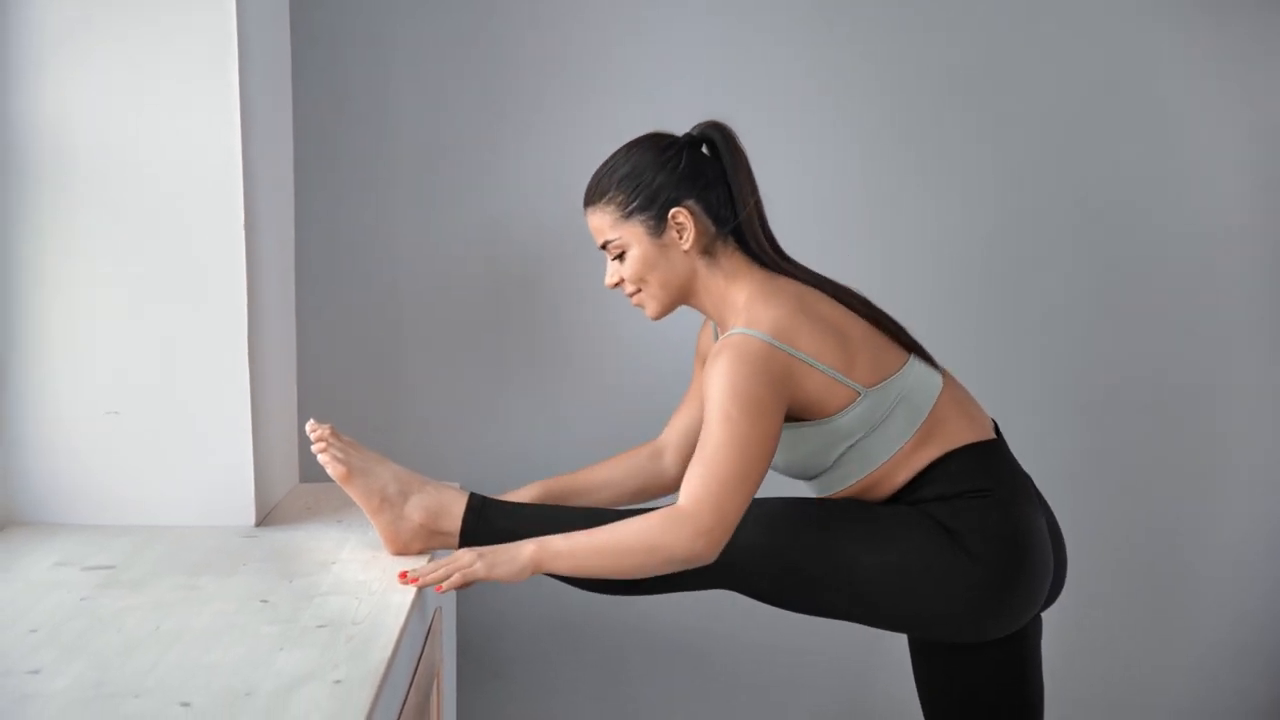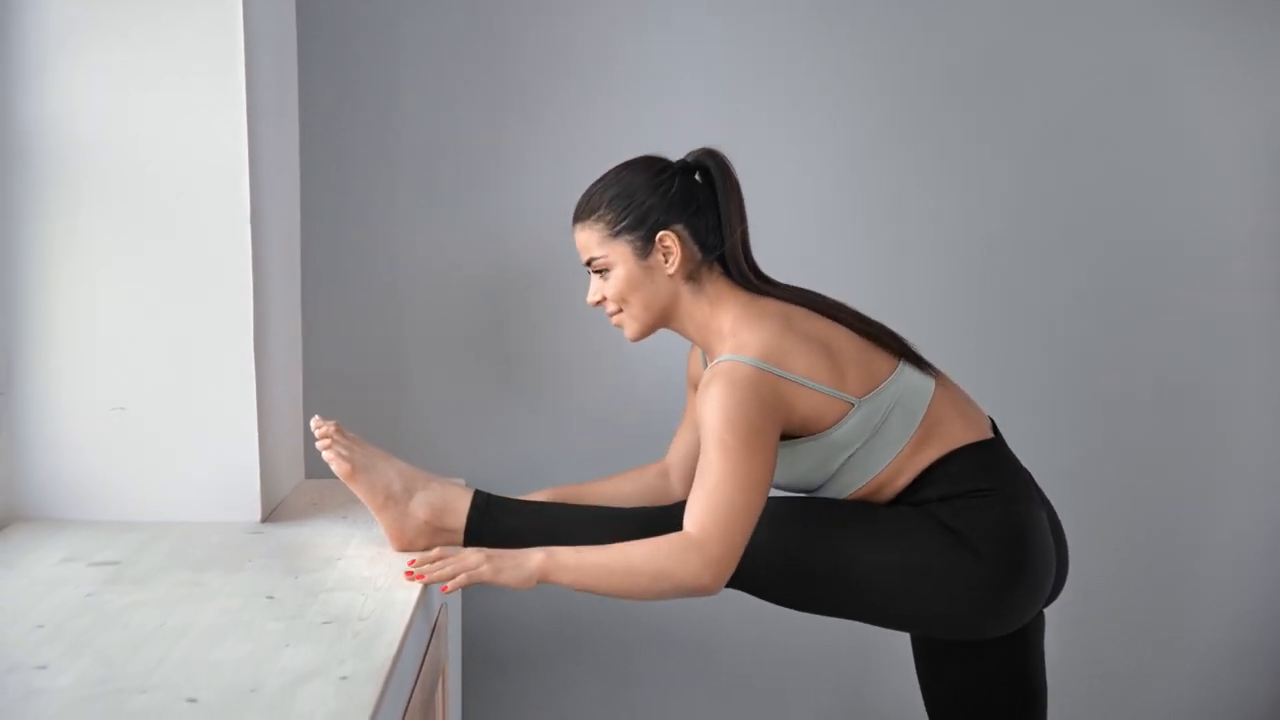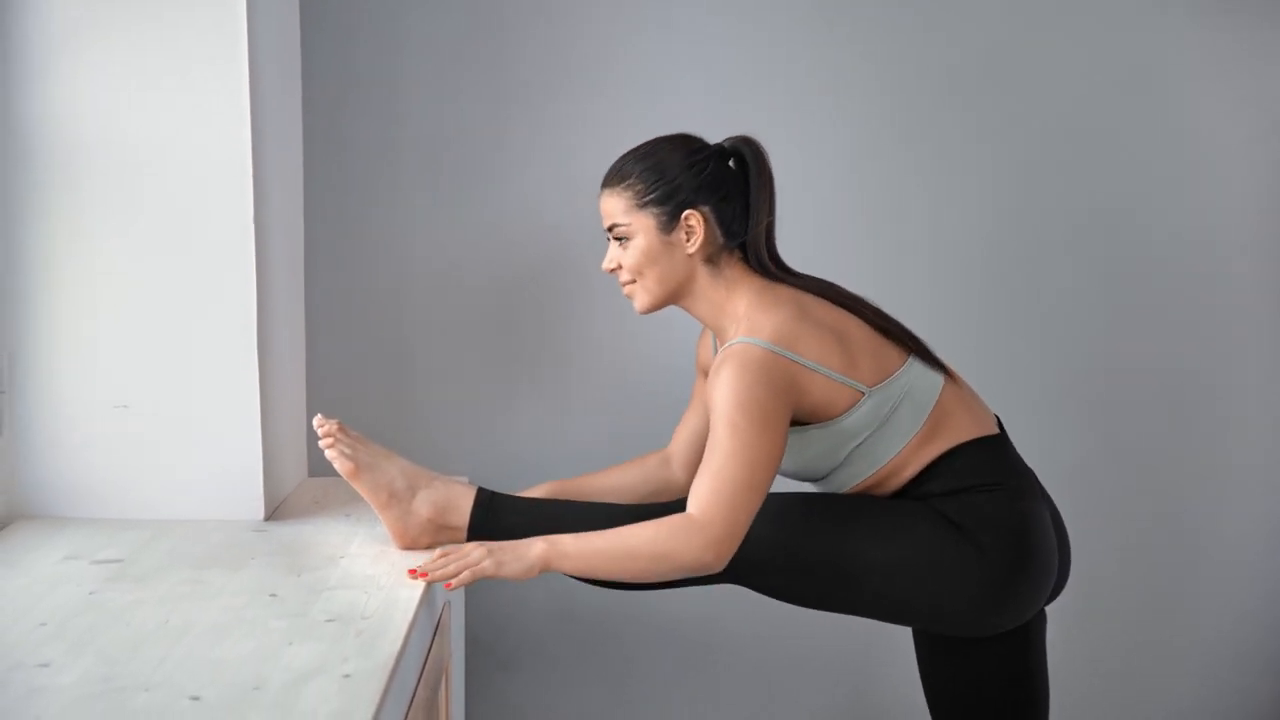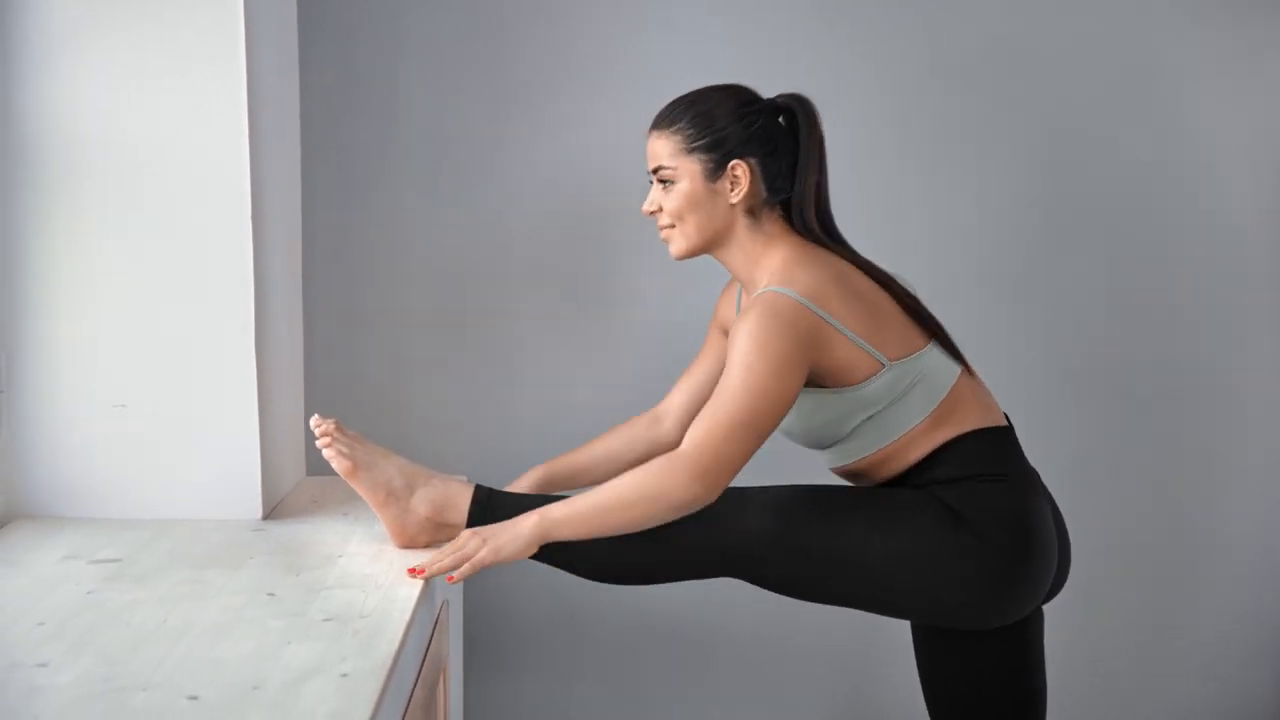
dt=0.3s
person 1, frame 1
left shoulder: (754, 345)
right shoulder: (741, 318)
left elbow: (697, 533)
right elbow: (666, 461)
left wrist: (526, 553)
right wrist: (528, 501)
left hip: (972, 546)
right hip: (985, 543)
left knee: (722, 548)
person 1, frame 2
left shoulder: (744, 368)
right shoulder: (724, 336)
left elbow: (703, 561)
right elbow: (675, 480)
left wrist: (533, 560)
right wrist: (536, 506)
left hip: (976, 546)
right hip: (988, 543)
left knee: (720, 538)
person 1, frame 3
left shoulder: (755, 351)
right shoulder: (732, 326)
left elbow: (704, 540)
right elbow: (677, 469)
left wrist: (535, 549)
right wrist: (540, 499)
left hip: (979, 542)
right hip: (993, 541)
left knee: (728, 530)
person 1, frame 4
left shoulder: (785, 306)
right shoulder: (753, 291)
left elbow: (693, 479)
right elbow: (664, 426)
left wrist: (532, 528)
right wrist: (532, 485)
left hip: (979, 529)
right hip: (983, 533)
left knee: (725, 532)
left ankle: (450, 509)
